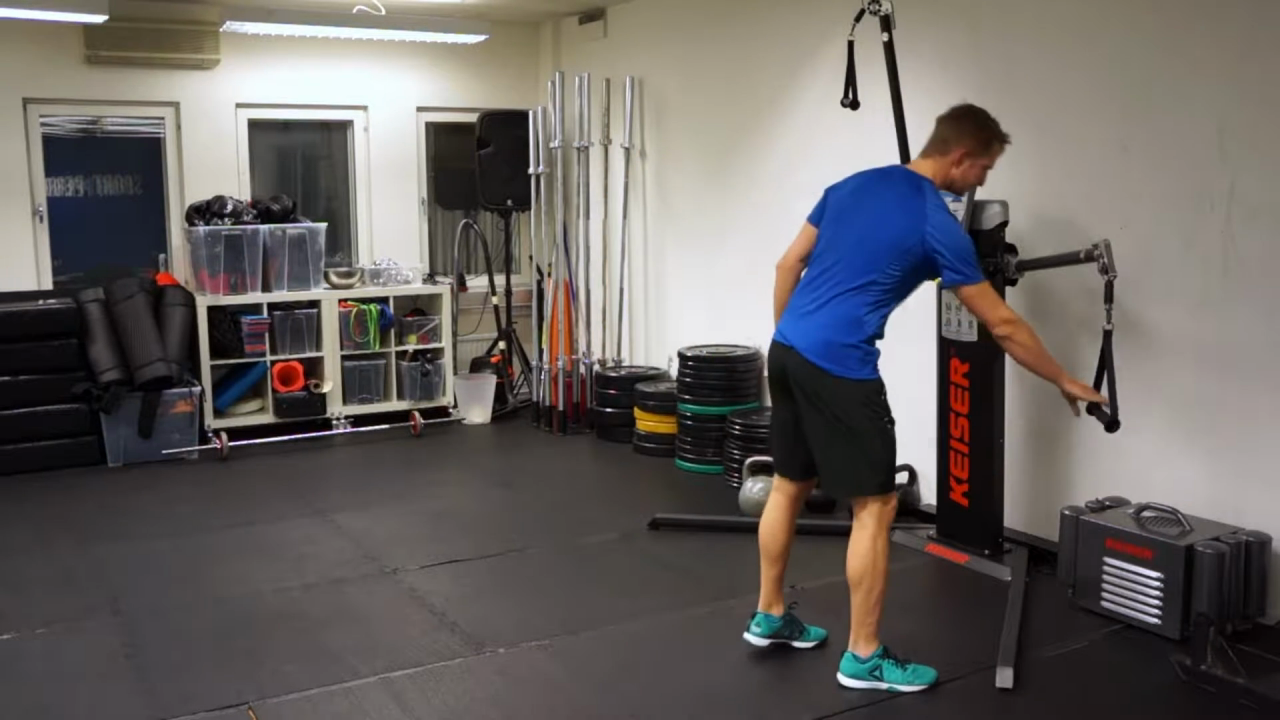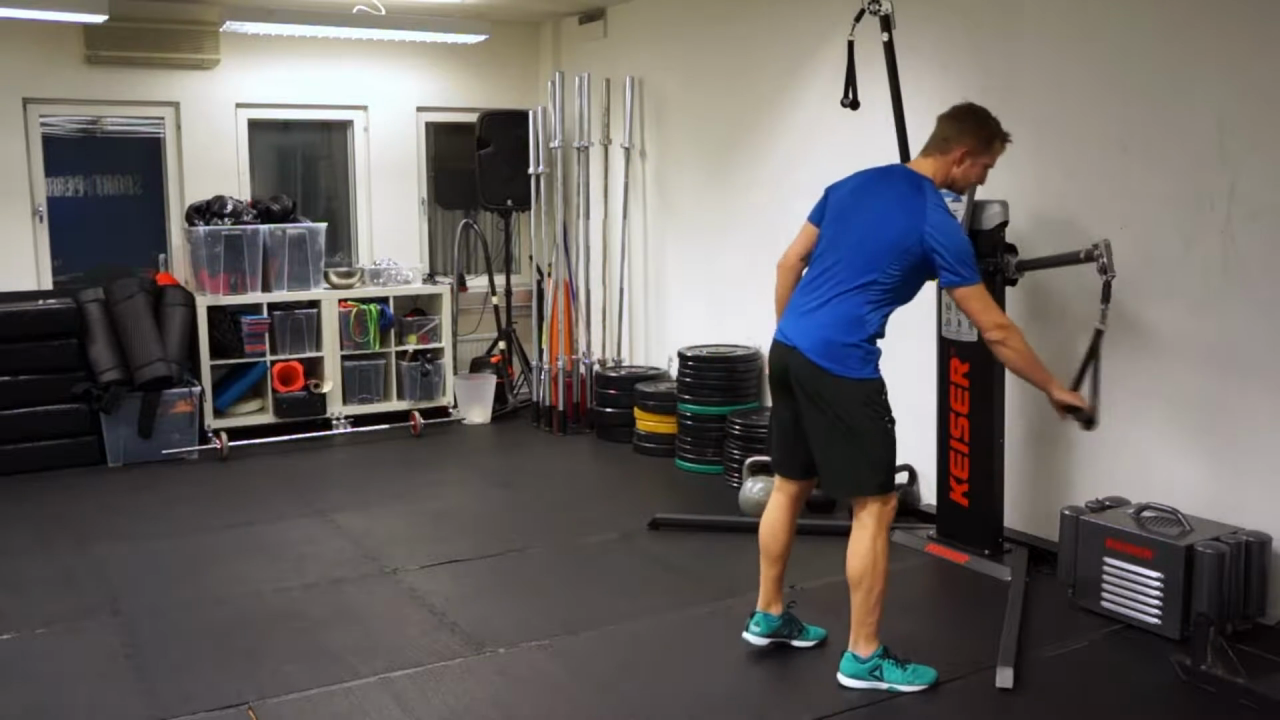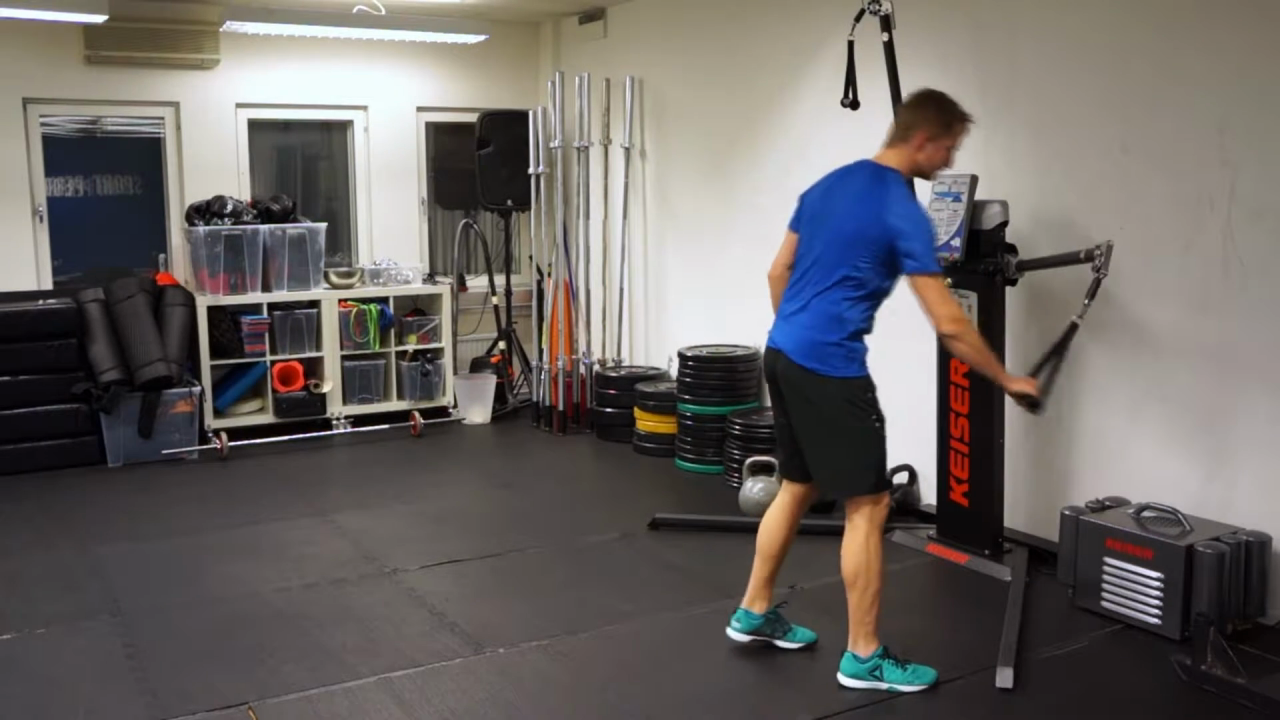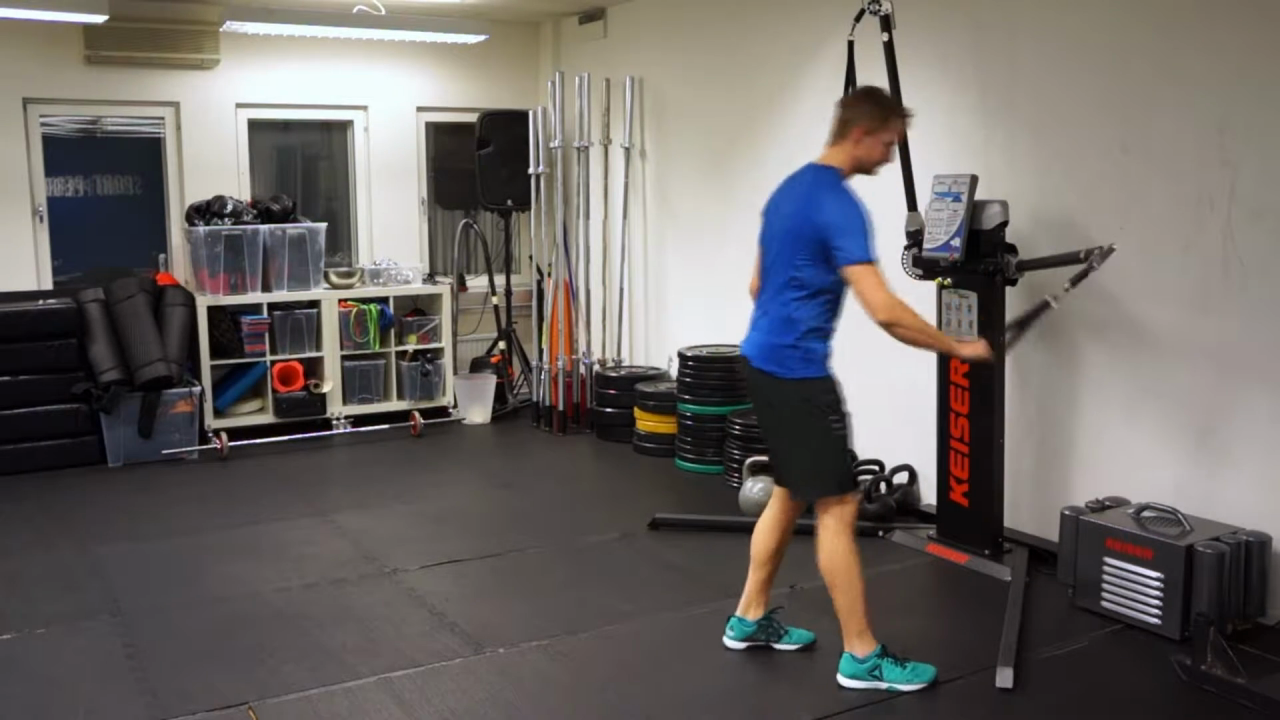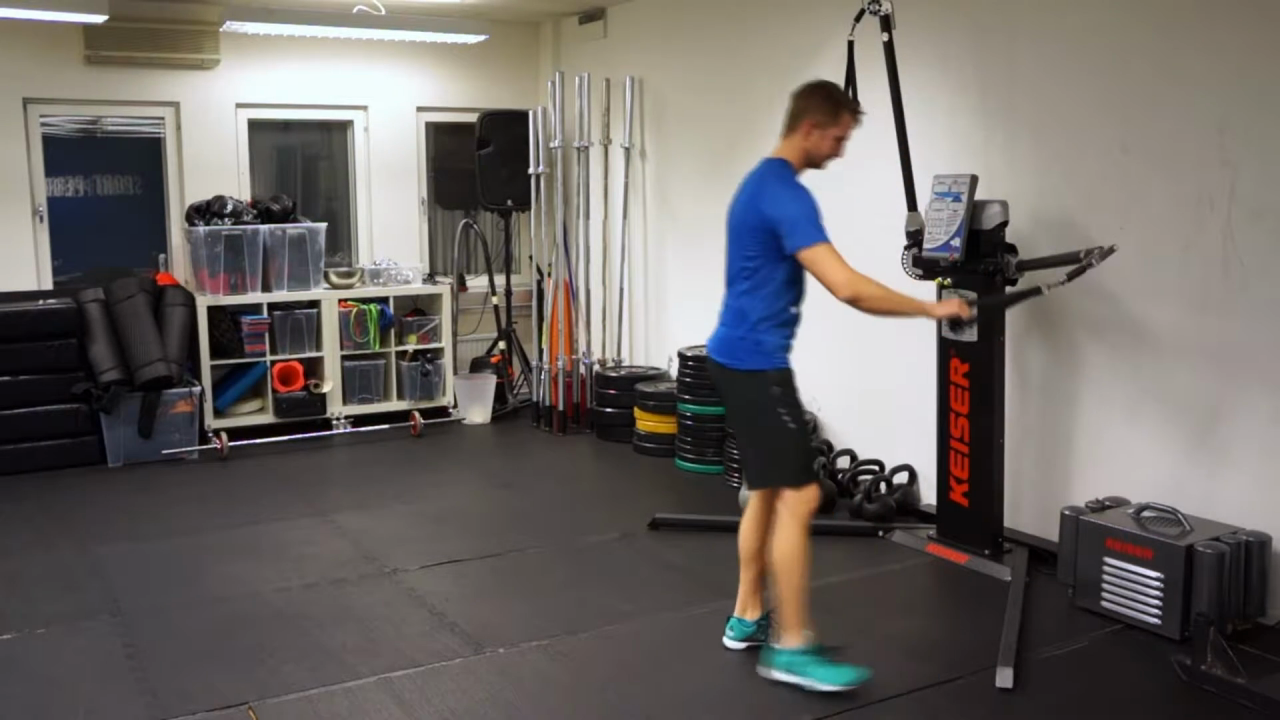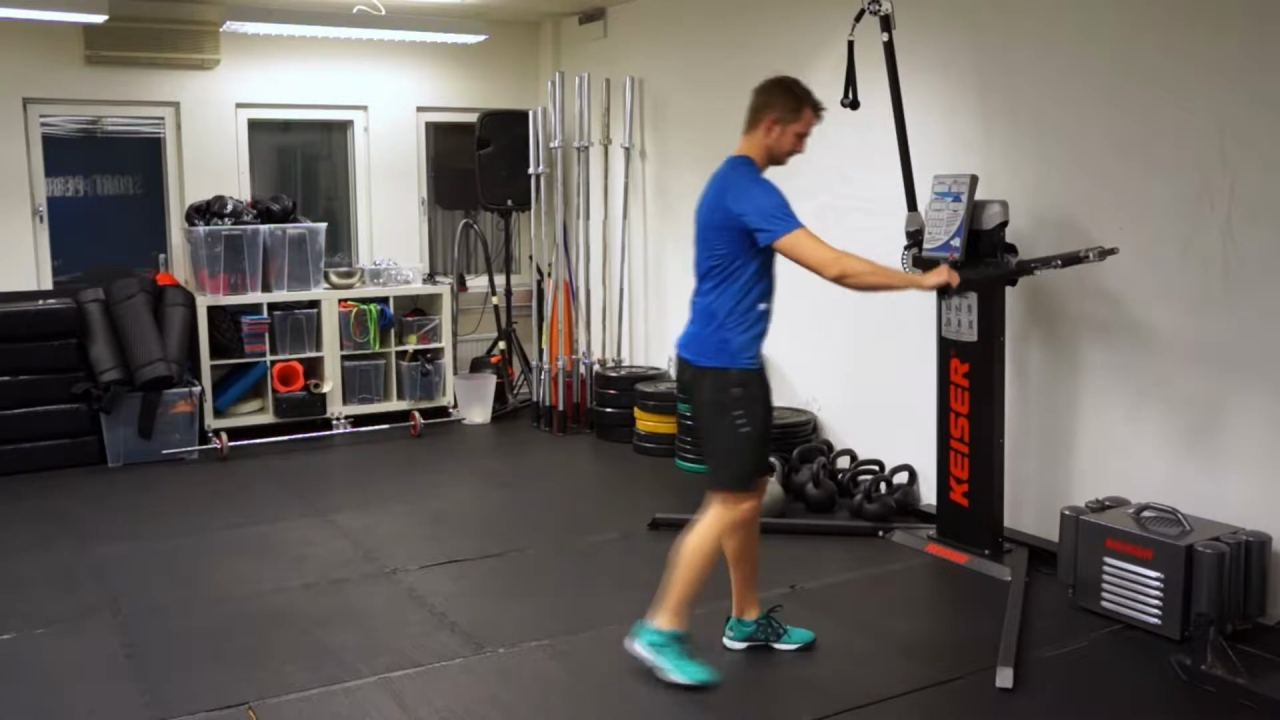
dt=0.2s
person 1, frame 1
left shoulder: (850, 186)
right shoulder: (937, 224)
left elbow: (788, 265)
right elbow: (1002, 325)
right wrist: (1067, 382)
left hip: (788, 350)
right hip: (839, 367)
left knee: (788, 486)
right knee: (875, 508)
left ankle: (769, 616)
right ankle: (864, 656)
person 1, frame 2
left shoulder: (850, 185)
right shoulder: (938, 225)
left elbow: (790, 264)
right elbow: (995, 330)
right wrist: (1054, 390)
left hip: (790, 349)
right hip: (841, 368)
left knee: (791, 486)
right knee: (874, 507)
left ankle: (768, 614)
right ankle: (865, 656)
person 1, frame 3
left shoulder: (827, 186)
right shoulder: (902, 211)
left elbow: (778, 273)
right elbow: (948, 323)
right wrist: (1006, 377)
left hip: (784, 353)
right hip: (832, 367)
left knee: (800, 488)
right knee: (867, 506)
left ankle: (753, 612)
right ankle: (864, 654)
person 1, frame 4
left shoulder: (790, 190)
right shoulder: (838, 205)
left elbow: (759, 283)
right elbow: (884, 310)
right wrist: (956, 347)
left hip: (766, 359)
right hip: (793, 370)
left knee: (794, 494)
right knee: (836, 506)
left ankle: (749, 618)
right ankle: (862, 654)
person 1, frame 5
left shoulder: (761, 184)
right shoulder: (784, 194)
right elbow: (848, 287)
right wrist: (931, 308)
left hip: (747, 357)
right hip: (752, 363)
left knee: (768, 493)
right knee: (798, 497)
left ankle: (748, 618)
right ankle: (789, 645)
person 1, frame 6
left shoulder: (732, 183)
right shoulder: (749, 191)
right elbow: (834, 266)
right wrist: (920, 279)
left hip: (731, 361)
right hip: (719, 365)
left knee: (747, 493)
right knee: (732, 503)
left ankle: (748, 619)
right ankle: (660, 629)
